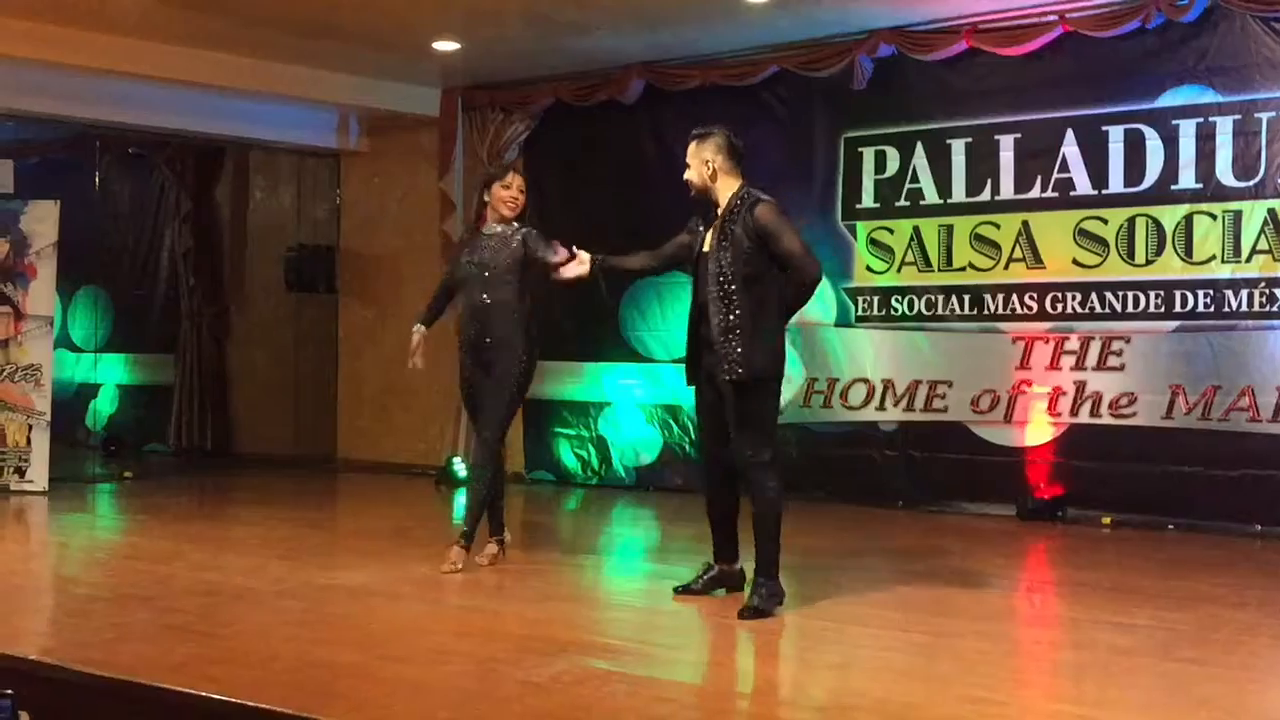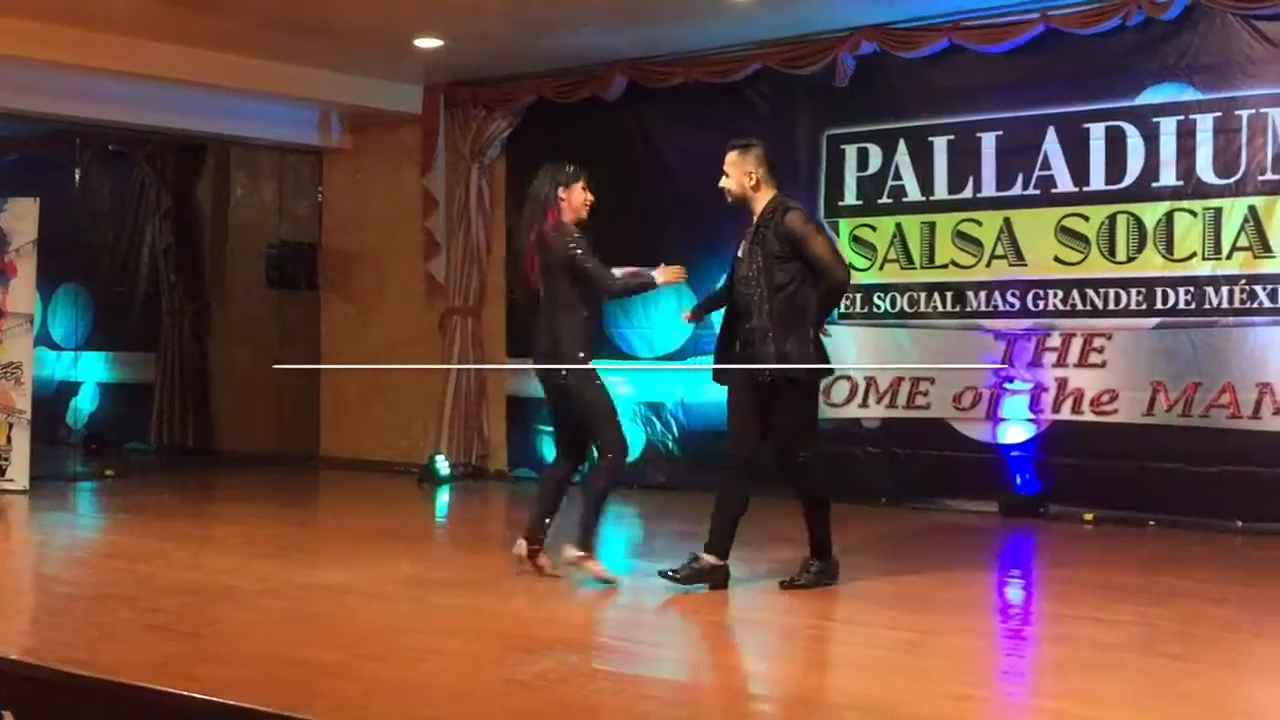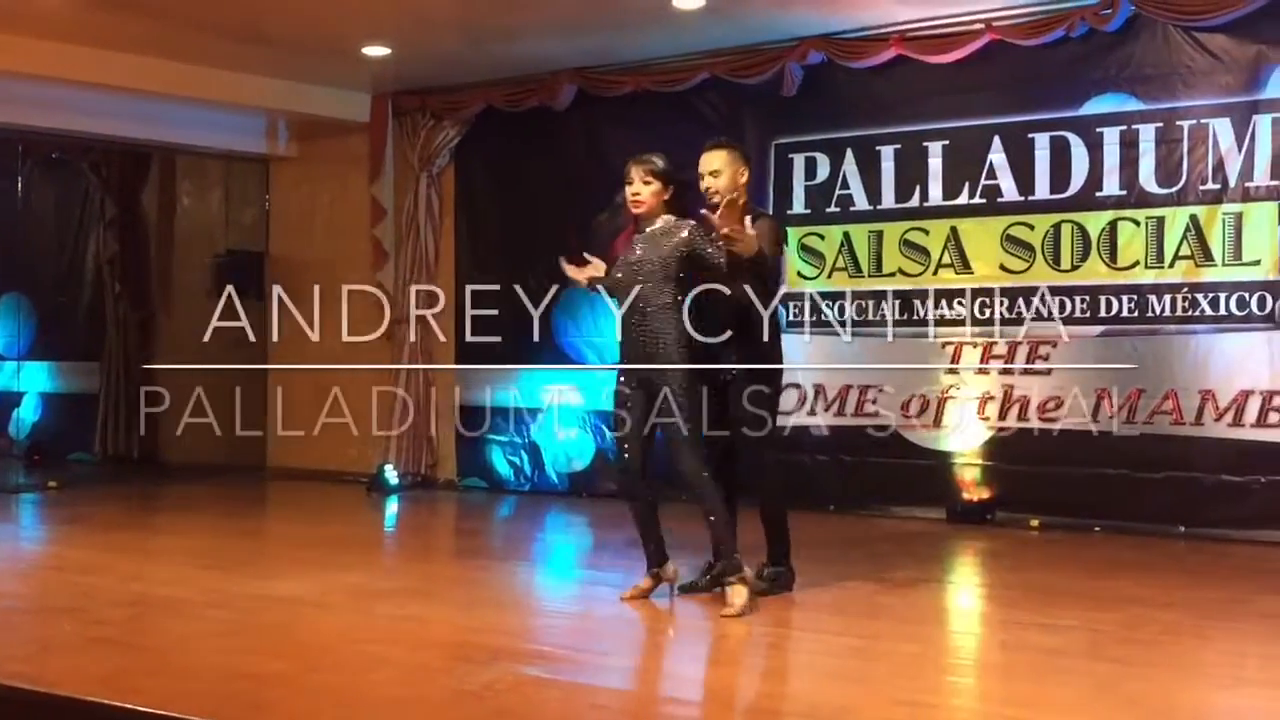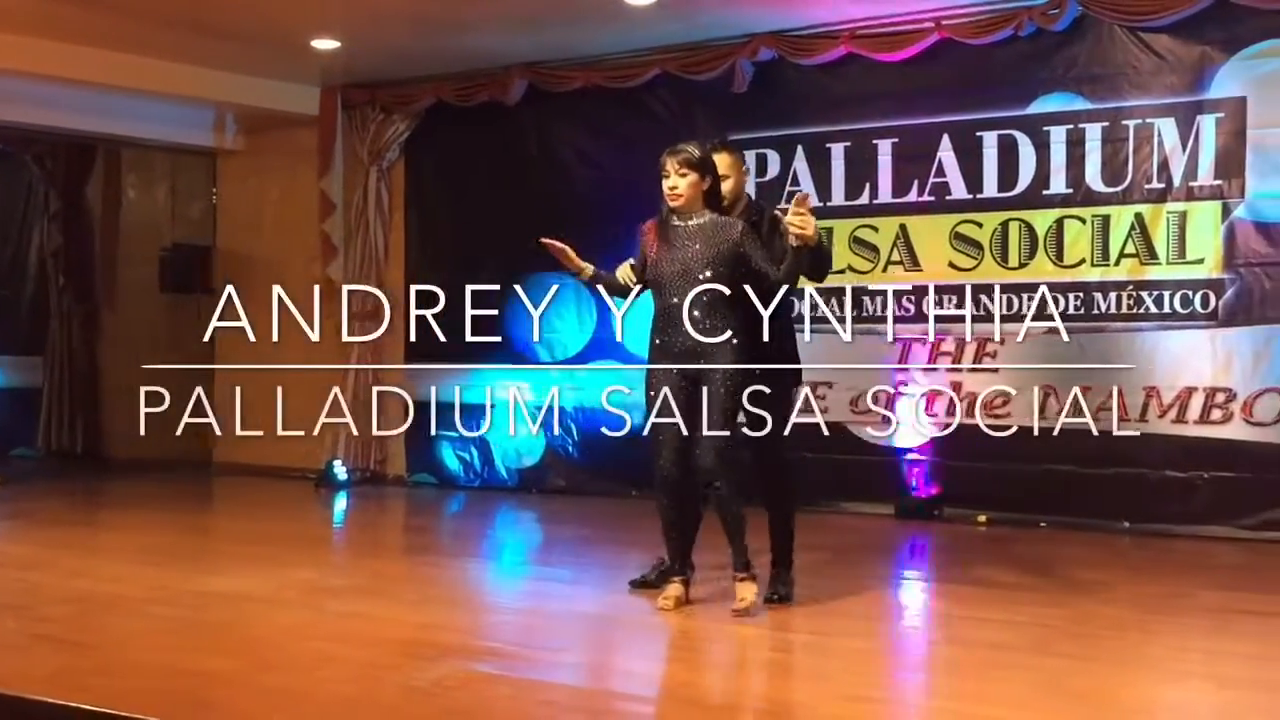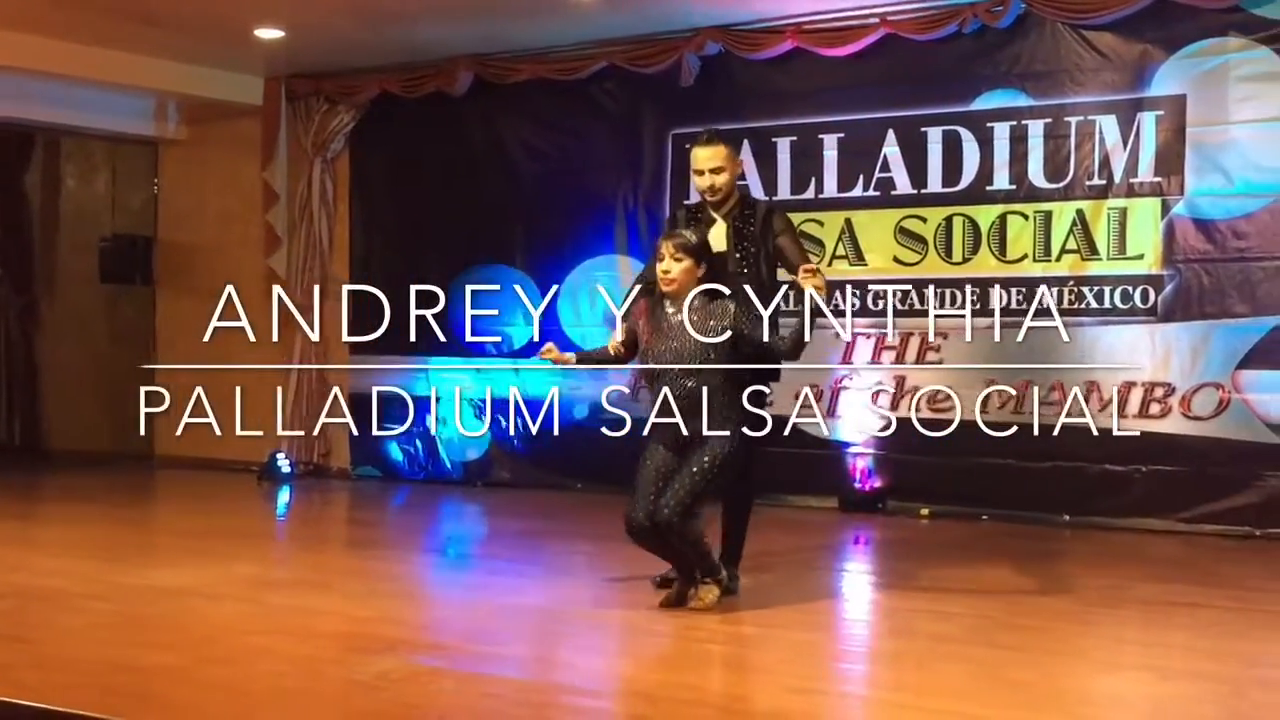
dt=0.7s
person 1, frame 1
left shoulder: (759, 211)
right shoulder: (704, 226)
left elbow: (807, 271)
right elbow: (656, 260)
left wrist: (774, 319)
right wrist: (597, 263)
left hip: (753, 361)
right hip: (713, 360)
left knee: (755, 465)
right knee: (717, 464)
left ankle: (767, 582)
right ankle: (725, 565)
person 1, frame 2
left shoulder: (790, 220)
right shoulder: (752, 229)
left elbow: (837, 275)
left wrist: (808, 323)
right wrist: (699, 307)
left hip: (790, 361)
right hip: (751, 362)
left knee: (793, 460)
right knee: (740, 460)
left ankle: (822, 559)
right ankle: (714, 559)
person 1, frame 3
left shoulder: (760, 226)
right shoulder: (706, 231)
left elbow: (766, 279)
left wrist: (749, 252)
left hip: (752, 365)
left knee: (756, 461)
right knee: (717, 463)
left ankle: (779, 565)
right ankle: (720, 563)
person 1, frame 4
left shoulder: (771, 224)
left elbow: (815, 271)
left wrist: (811, 242)
right wrist: (631, 269)
left hip: (766, 363)
left knee: (769, 462)
left ankle: (781, 568)
person 1, frame 5
left shoulder: (766, 219)
right shoulder: (682, 221)
left elbow: (802, 268)
right elbow: (651, 279)
left wrist: (813, 280)
left ankle: (729, 562)
person 2, frame 1
left shoulder: (524, 238)
right shoulder: (470, 242)
left elbow: (545, 259)
right elbow: (448, 288)
left wrist: (559, 259)
right wrist: (421, 327)
left hip: (511, 350)
right hip: (473, 350)
left knee: (489, 442)
right knee: (485, 442)
left ankle: (465, 540)
right ankle: (497, 535)
person 2, frame 2
left shoulder: (552, 237)
right shoulder: (559, 236)
right elbow: (603, 286)
left wrist: (636, 274)
right wrist: (655, 276)
left hip: (562, 355)
right hip: (565, 355)
left knee: (571, 451)
right knee: (613, 449)
left ankle: (531, 541)
right ankle: (581, 547)
person 2, frame 3
left shoulder: (686, 232)
right shoulder: (631, 242)
left elbow: (727, 269)
right wrist: (591, 279)
left hip: (675, 359)
right hip: (634, 363)
left knee: (689, 463)
right knee: (629, 466)
left ankle: (735, 574)
right ankle: (658, 566)
person 2, frame 4
left shoulder: (732, 231)
right shoulder: (653, 233)
left elbow: (779, 283)
right elbow: (630, 288)
left wrist: (799, 244)
right wrist: (583, 269)
left hip: (718, 357)
right hip: (666, 358)
left knee: (711, 462)
right knee: (668, 468)
left ankle: (743, 571)
right ankle: (678, 574)
person 2, frame 5
left shoulder: (726, 313)
right shoulder: (644, 315)
left elbow: (788, 349)
right elbow: (617, 355)
right wrist: (570, 359)
left hip: (718, 436)
right hip: (666, 438)
left knee: (670, 513)
right knee: (638, 521)
left ankle: (711, 575)
right ankle: (687, 573)
